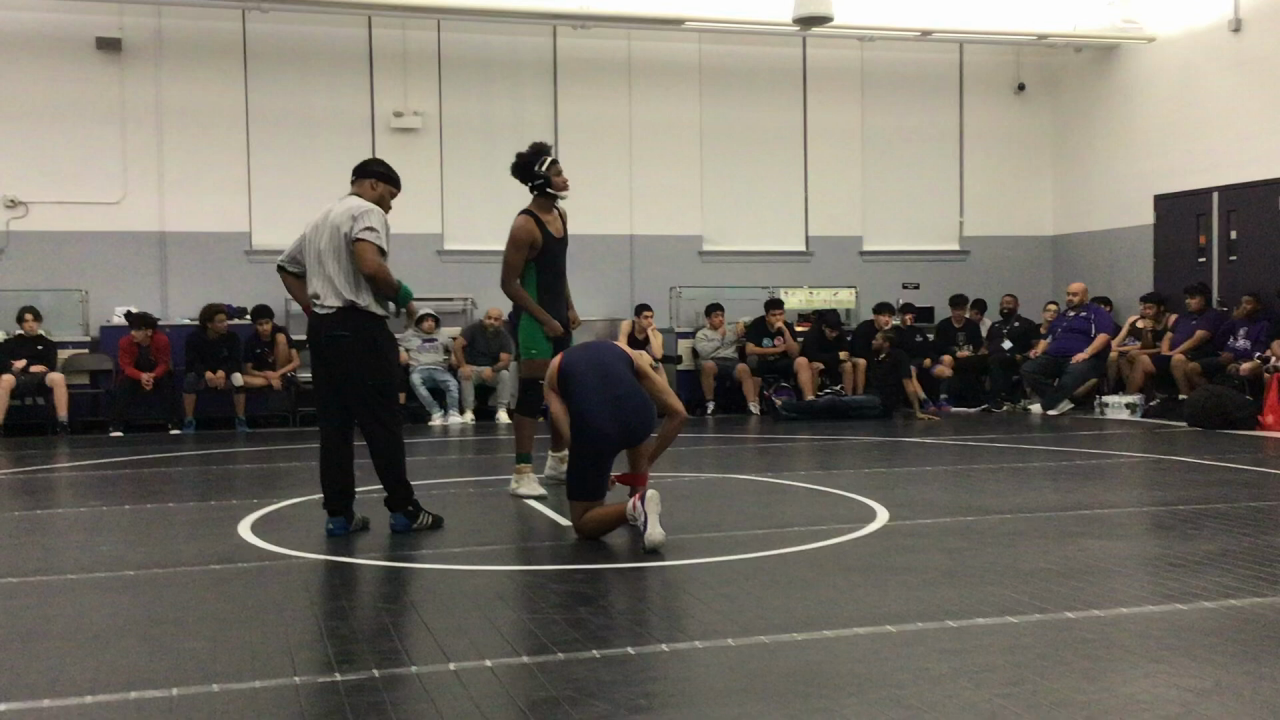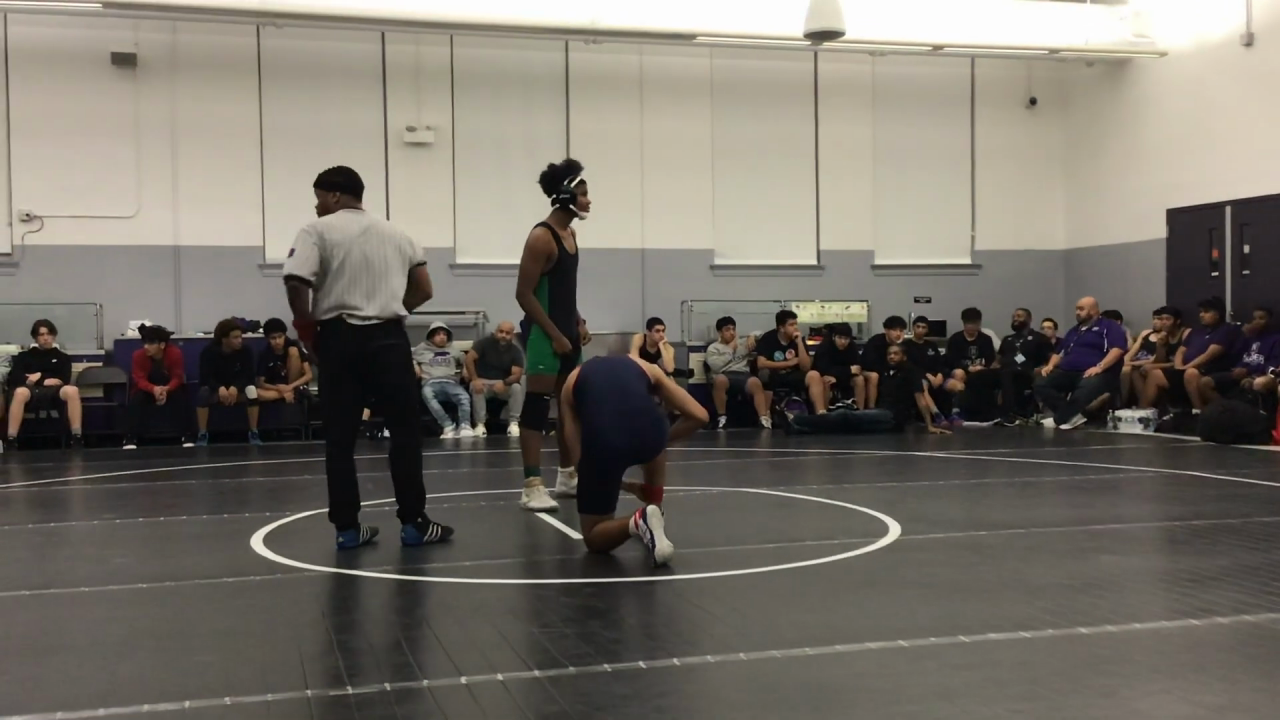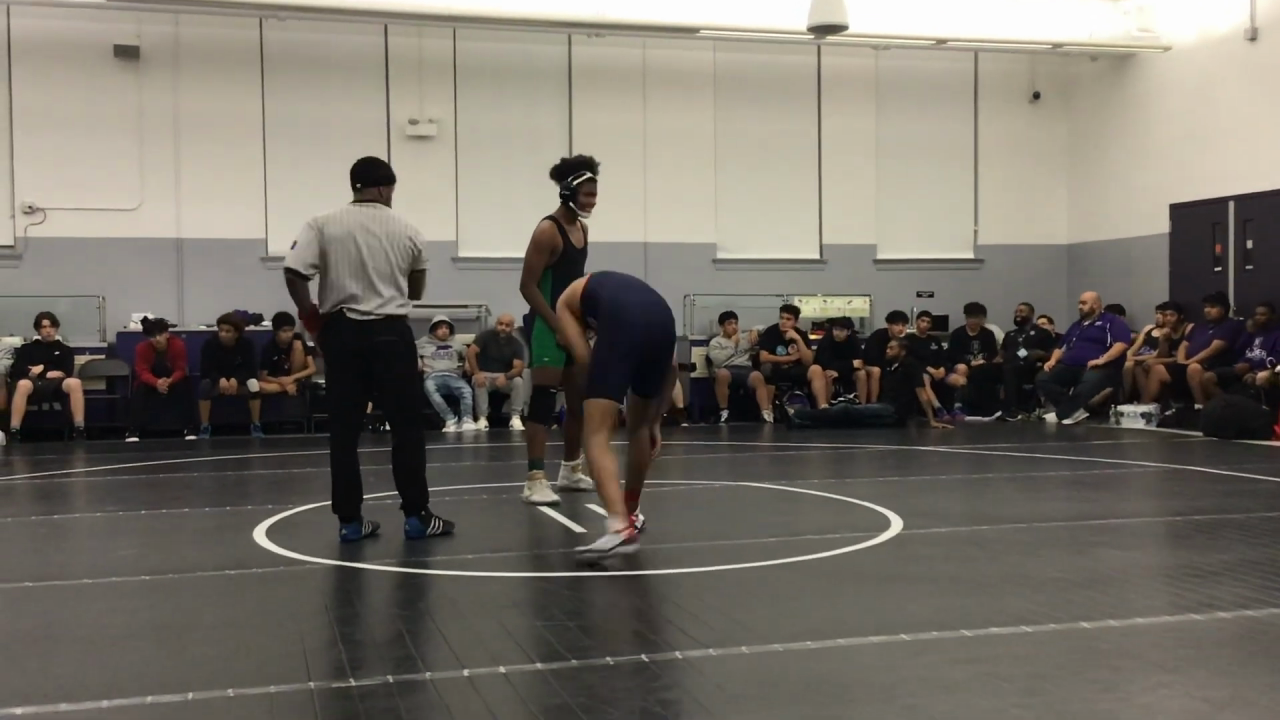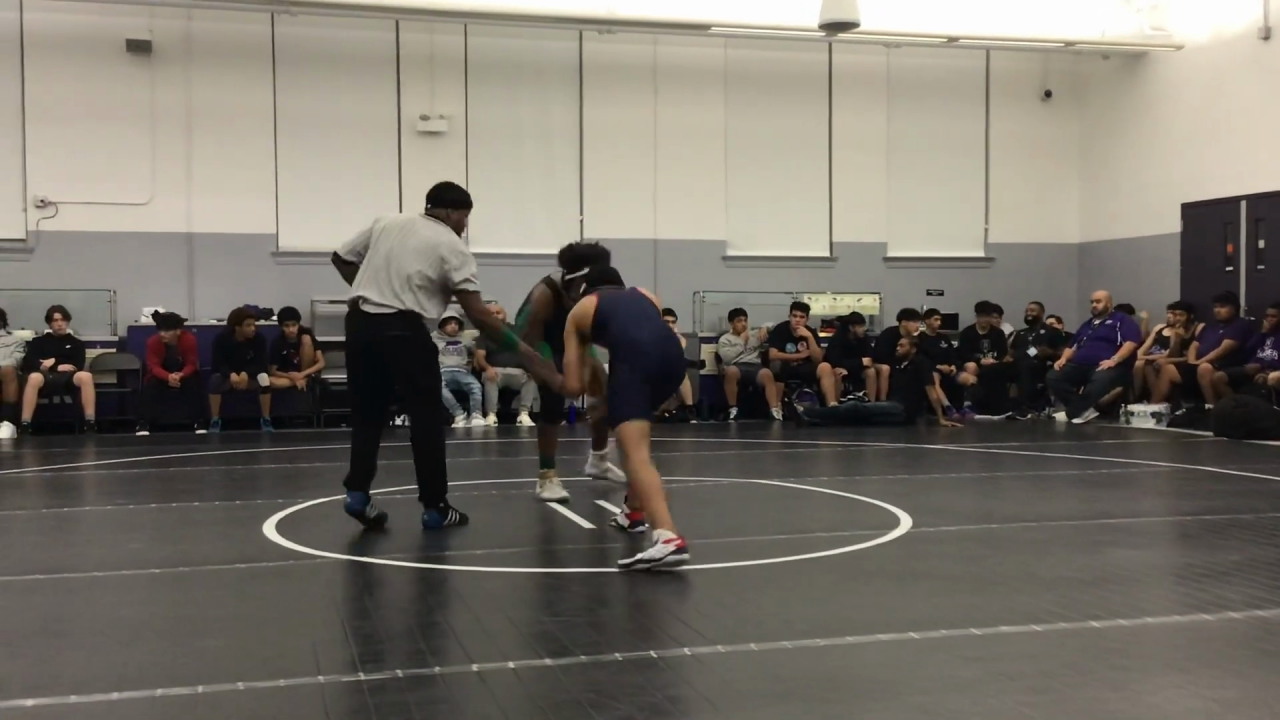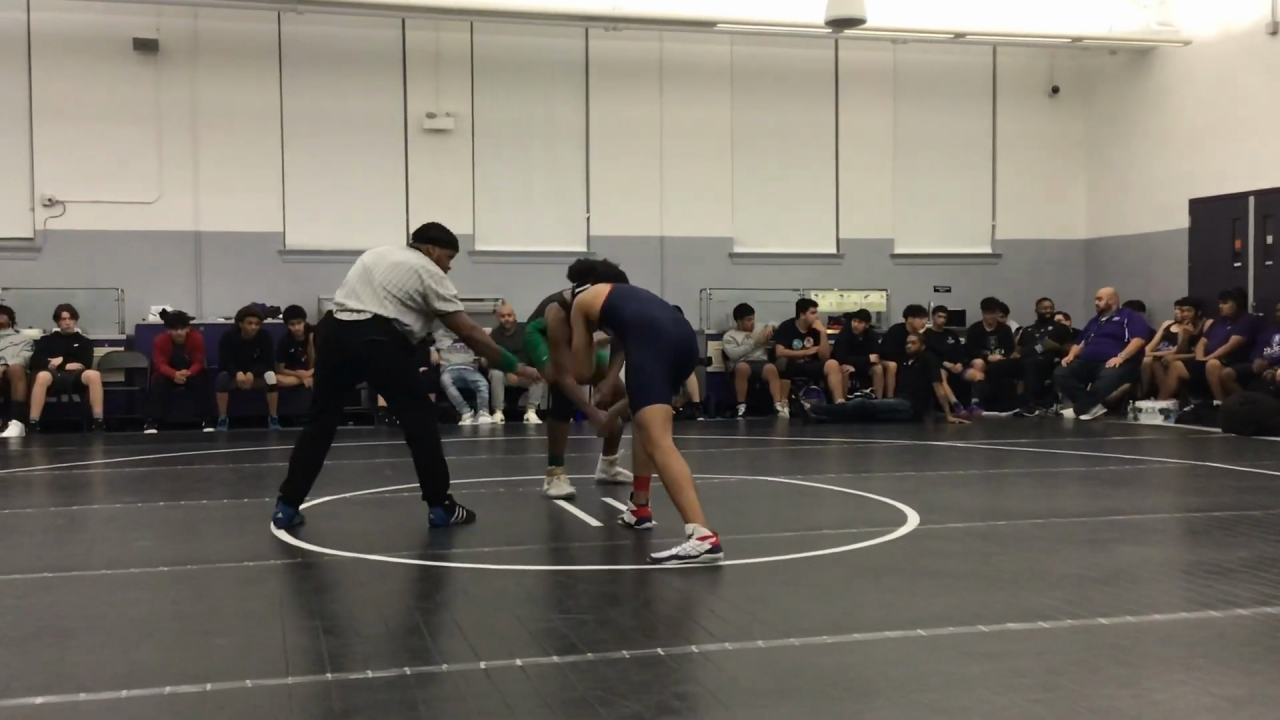
dt=1s
person 1, frame 1
left shoulder: (319, 220)
right shoulder: (367, 212)
left elbow: (287, 267)
right elbow: (370, 266)
left wrist: (311, 306)
right wrist: (401, 294)
left hip: (323, 328)
right hip: (359, 328)
left knee: (334, 424)
right knee: (382, 421)
left ankle: (339, 514)
right ankle: (403, 509)
person 1, frame 2
left shoulder: (317, 231)
right shoulder: (394, 233)
left elbow: (296, 282)
right elbow: (423, 289)
left wrist: (305, 326)
left hip: (338, 338)
right hip: (387, 338)
left knee: (340, 437)
right knee: (405, 431)
left ankle: (346, 527)
right ankle: (414, 521)
person 1, frame 3
left shoulder: (324, 224)
right shoulder: (405, 229)
left elbow: (294, 274)
right elbow: (418, 287)
left wrist: (311, 317)
left hip: (341, 332)
right hip: (391, 333)
left knee: (344, 429)
right knee: (406, 427)
left ankle: (350, 519)
right ankle: (416, 515)
person 1, frame 4
left shoulder: (386, 223)
right shoulder: (451, 247)
left elbow: (342, 257)
right elbow: (477, 313)
right wrist: (518, 347)
left hip: (361, 323)
right hip: (402, 331)
left knee: (368, 415)
right knee: (426, 418)
left ankle: (358, 495)
right ankle: (435, 506)
person 1, frame 5
left shoulder: (376, 253)
right shoulder: (428, 272)
right elbow: (467, 332)
right wrist: (512, 365)
left hip: (334, 331)
right hip: (377, 338)
left knee: (320, 420)
right knee: (419, 420)
left ankle: (287, 506)
right ankle: (439, 507)
person 2, frame 1
left shoulder: (559, 215)
right shoulder: (525, 225)
right elbow: (509, 283)
left wrist: (569, 307)
right wrist: (544, 319)
left hip: (558, 315)
right hip: (534, 319)
right knee: (531, 391)
left ankle: (559, 460)
right ankle: (522, 473)
person 2, frame 2
left shoulder: (570, 234)
right shoulder: (541, 237)
right elbow: (524, 294)
left wrist: (578, 323)
right wrist: (554, 335)
left hip: (567, 331)
right hip: (544, 334)
right knee: (537, 406)
left ankle: (568, 476)
right ankle: (532, 486)
person 2, frame 3
left shoulder: (582, 229)
right shoulder: (547, 231)
right elbow: (528, 286)
right wrist: (558, 326)
right hip: (549, 326)
left knee: (579, 398)
right knee: (543, 399)
left ankle: (571, 470)
right ankle: (535, 480)
person 2, frame 4
right shoulder: (545, 295)
right elbow: (529, 350)
right wrist: (557, 381)
left hip: (569, 332)
right hip: (537, 332)
right knee: (553, 393)
left ankle: (599, 461)
right ankle: (547, 477)
person 2, frame 5
right shoulder: (560, 313)
right elbow: (564, 378)
right wrist: (593, 412)
right hip: (542, 334)
left knee: (618, 395)
right knee: (564, 395)
left ankle: (608, 466)
right ankle: (554, 474)
person 3, frame 1
left shoulder: (555, 367)
right shoulder: (623, 350)
left elbow: (570, 433)
right elbow: (677, 413)
left wrist: (598, 474)
right wrist: (648, 461)
left hip: (592, 427)
right hip: (638, 415)
left knee: (583, 523)
left ankle: (635, 506)
right ankle: (639, 499)
person 3, frame 2
left shoulder: (574, 379)
right shoulder: (642, 365)
left elbow: (579, 457)
right elbow: (699, 416)
left wrist: (626, 485)
left hip: (603, 441)
right hip: (649, 432)
left knee: (594, 538)
left ankle: (638, 522)
right ankle: (654, 512)
person 3, frame 3
left shoulder: (569, 296)
right shoulder: (630, 285)
left elbow: (584, 357)
right elbow: (672, 366)
right wrist: (656, 421)
left hip: (621, 326)
right hip: (662, 319)
left knee: (596, 436)
right knee: (640, 426)
left ankle: (619, 528)
right ankle: (629, 514)
person 3, frame 4
left shoulder: (580, 310)
right shoulder: (644, 295)
left elbow: (573, 387)
left hip: (634, 356)
right hip: (672, 353)
left knee: (634, 453)
right knee: (636, 431)
left ankle: (668, 538)
right ankle: (635, 509)
person 3, frame 5
left shoulder: (583, 300)
right shoulder: (633, 295)
left elbow: (582, 373)
right wrist: (616, 410)
left hip: (651, 341)
right hip: (685, 337)
left knee: (658, 442)
right knee: (644, 423)
left ankle: (703, 535)
right ankle: (639, 508)
